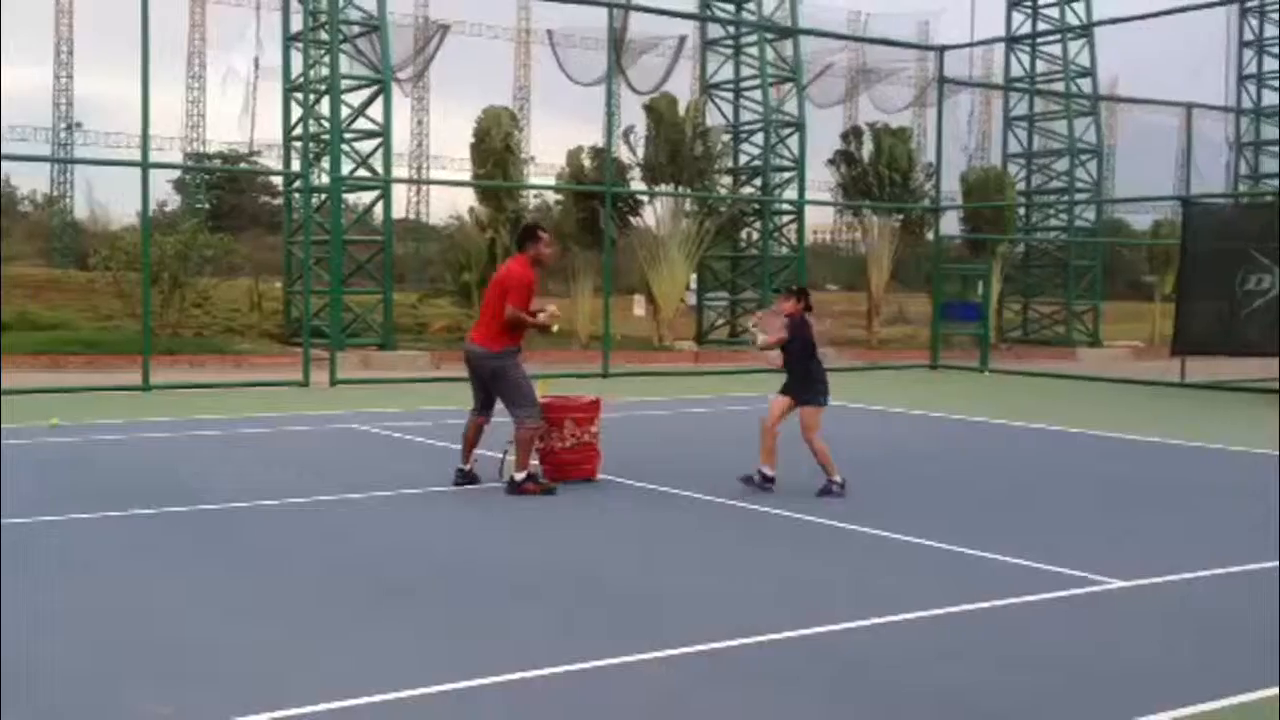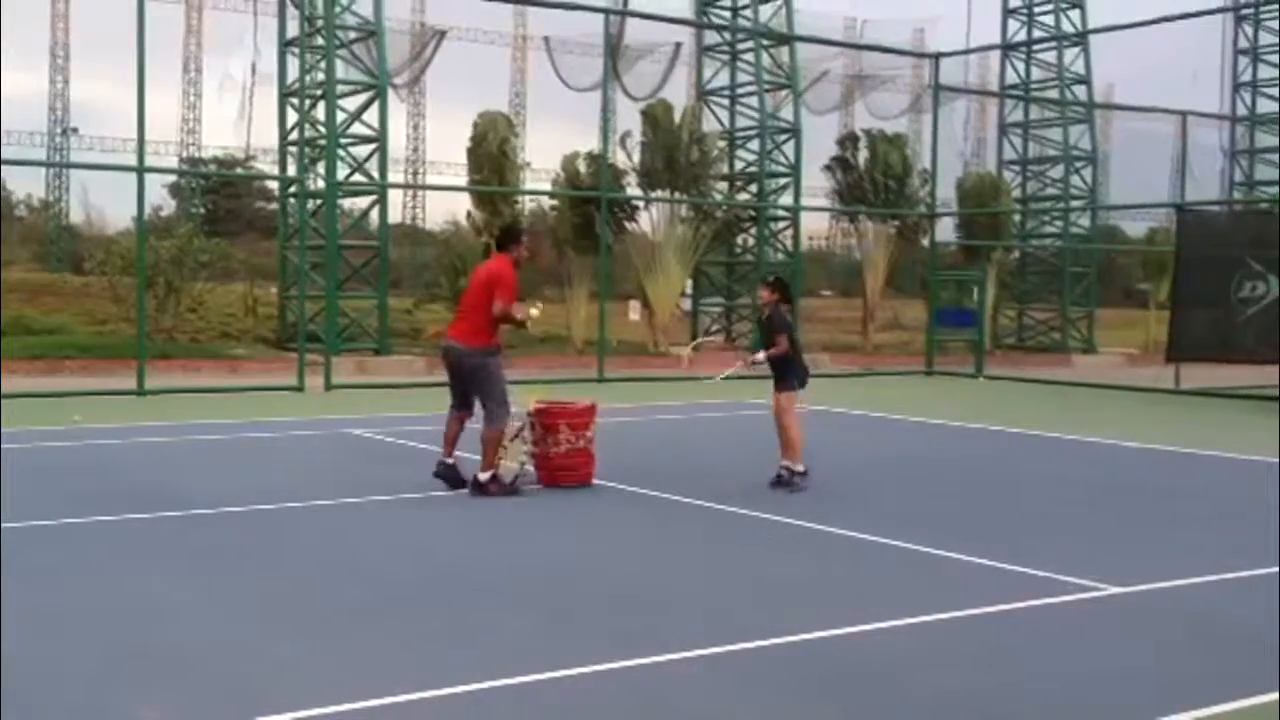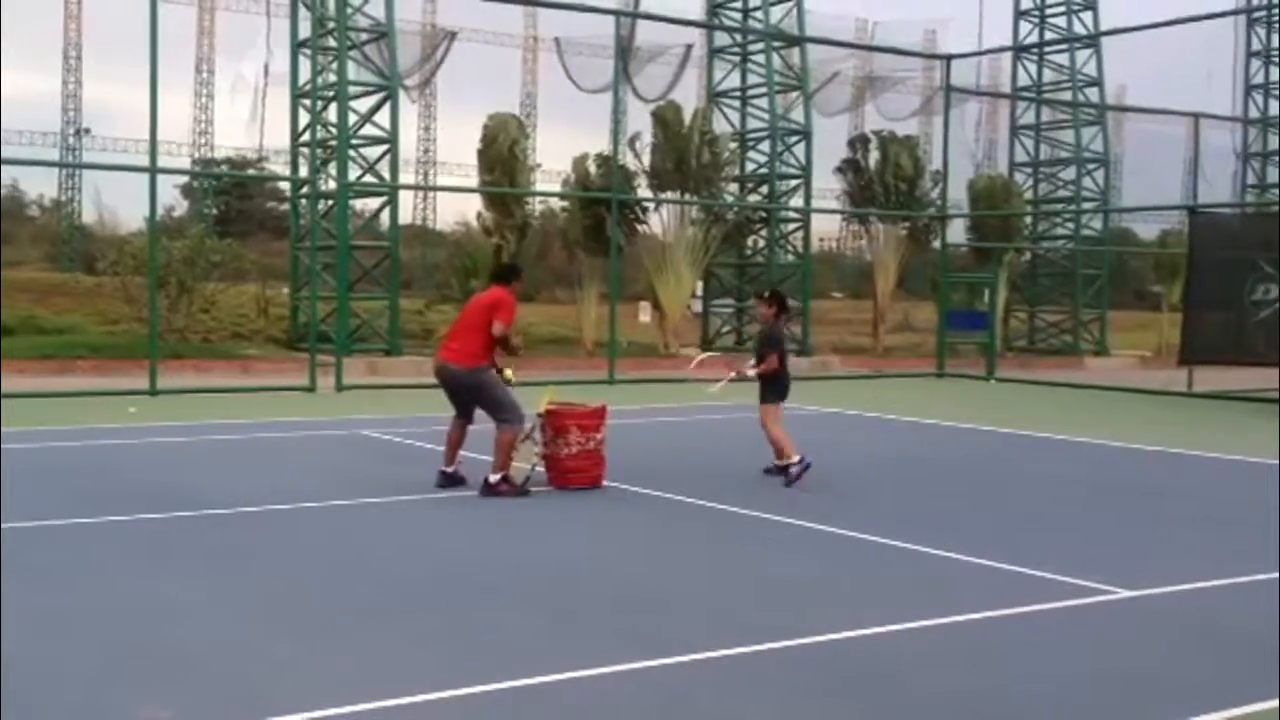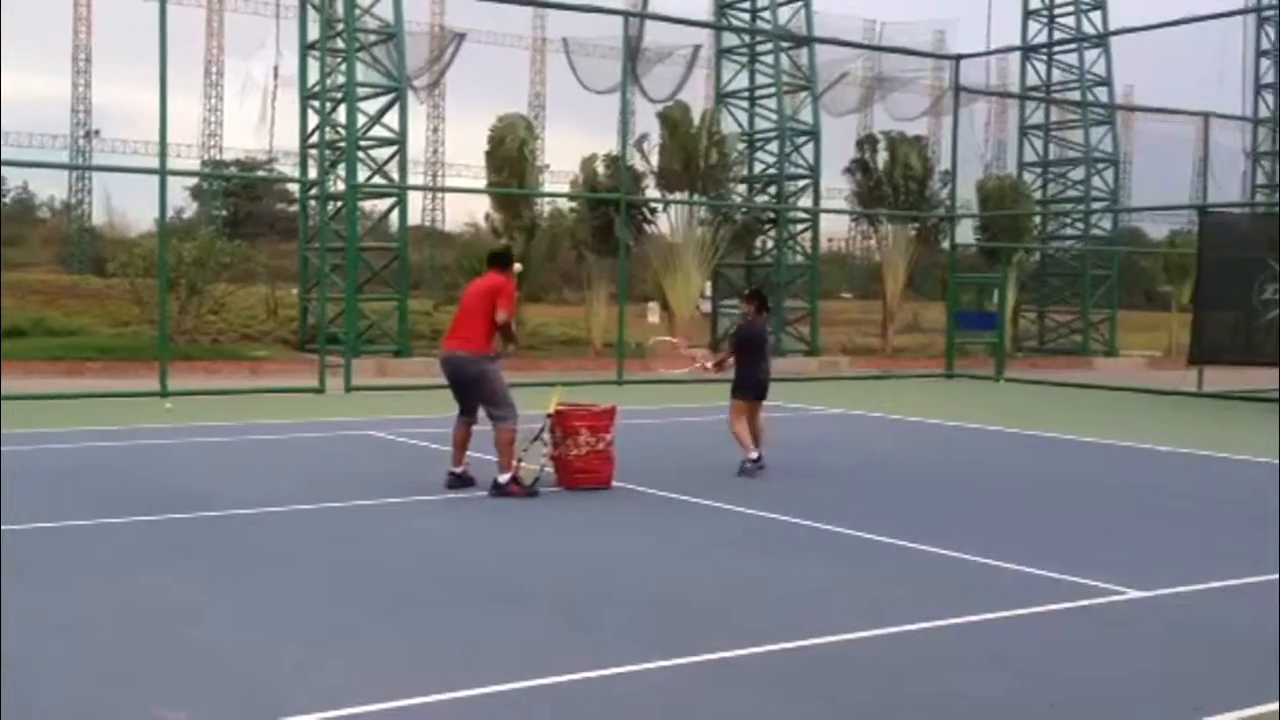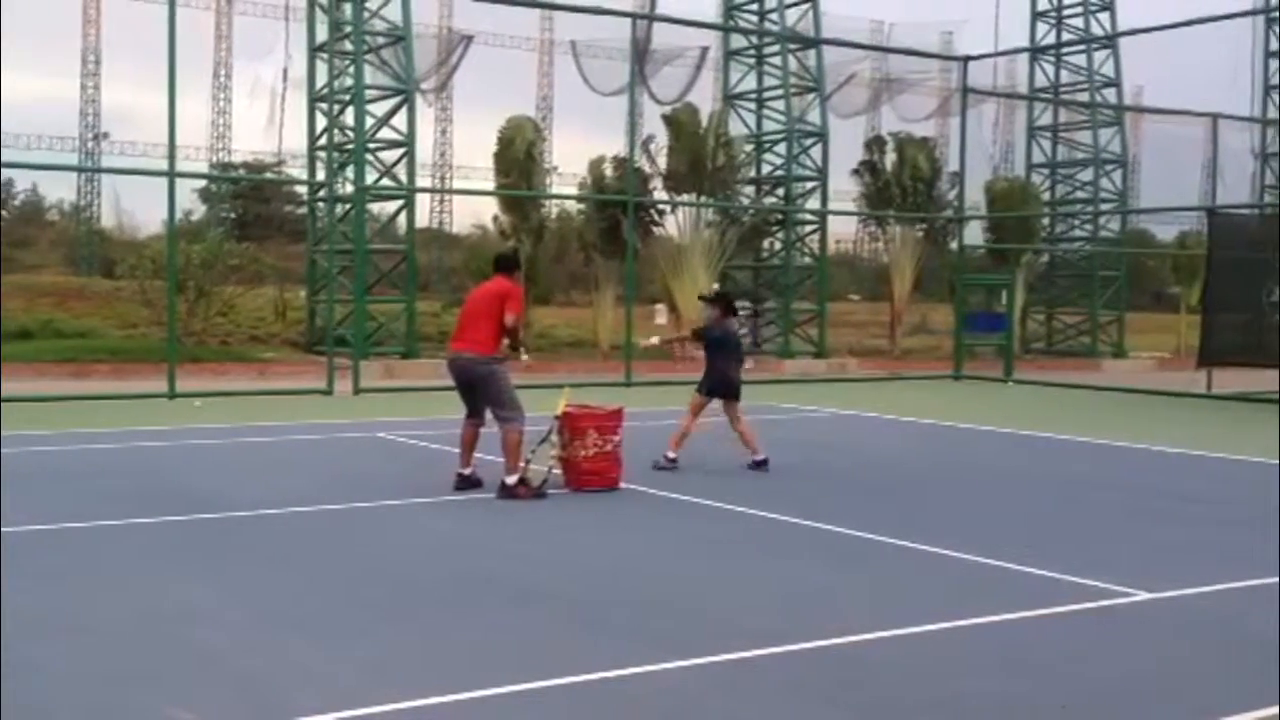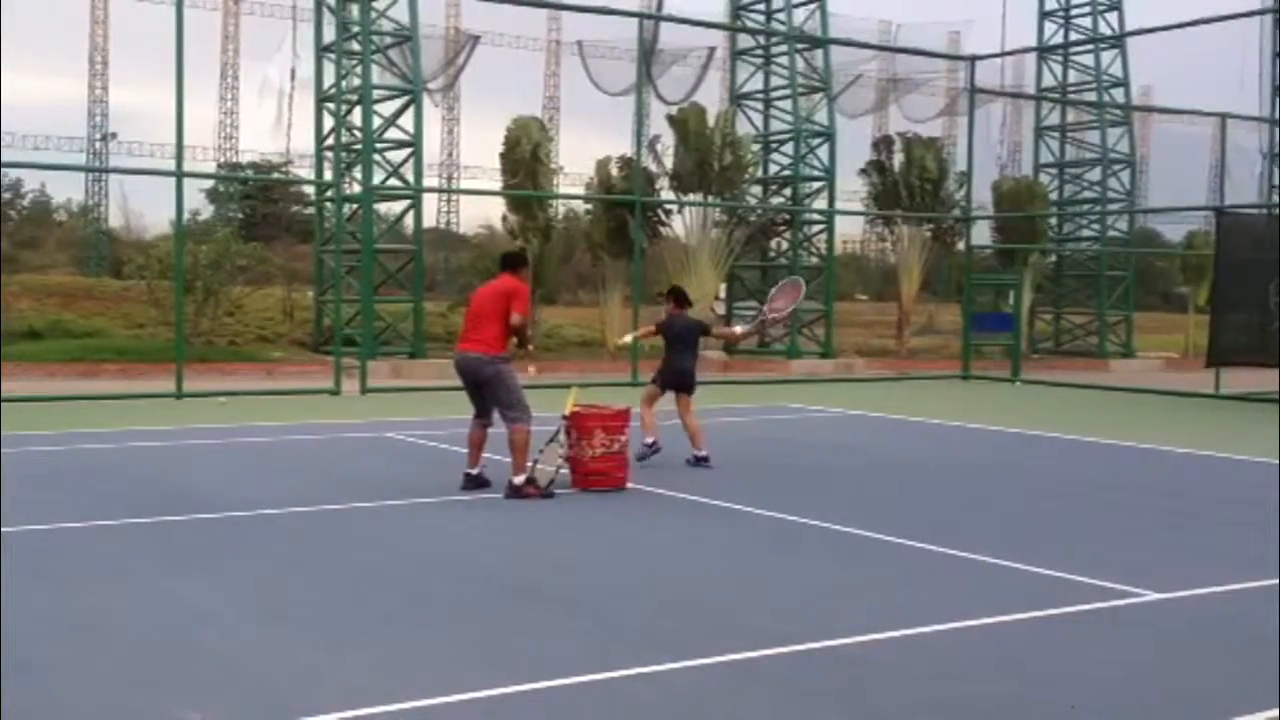
dt=0.4s
person 1, frame 1
left shoulder: (509, 268)
right shoulder: (523, 273)
right elbow: (511, 316)
left wrist: (534, 313)
right wrist: (539, 323)
left hip: (475, 347)
right hip: (497, 353)
left knee: (480, 411)
right knee: (528, 413)
left ankle: (464, 469)
right ankle: (521, 478)
person 1, frame 2
left shoulder: (483, 267)
right shoulder: (506, 271)
right elbow: (499, 311)
left wrist: (513, 314)
right wrist: (518, 319)
left hip: (453, 344)
right hip: (478, 350)
left knee: (461, 407)
right knee: (497, 414)
left ankle: (446, 463)
right ankle: (485, 478)
person 1, frame 3
left shoulder: (478, 298)
right shoulder: (505, 299)
right elbow: (498, 333)
left wrist: (497, 368)
right wrist: (512, 347)
left hip: (443, 364)
right hip: (471, 368)
left knee: (463, 415)
right knee: (512, 418)
left ankle: (448, 472)
right ankle: (496, 480)
person 1, frame 4
left shoulder: (474, 284)
right shoulder: (504, 284)
right elbow: (501, 319)
right wrist: (510, 336)
left hip: (449, 354)
right hip: (475, 357)
left knee: (466, 413)
right knee: (505, 416)
left ankle: (457, 472)
right ankle: (504, 480)
person 1, frame 5
left shoulder: (477, 290)
right shoulder: (512, 289)
right elbow: (510, 323)
right wrist: (516, 343)
left hip: (456, 356)
right hip: (483, 359)
left knee: (474, 415)
right knee: (512, 417)
left ankle: (464, 473)
right ankle: (512, 481)
person 1, frame 6
left shoulder: (483, 288)
right shoulder: (519, 287)
right elbow: (516, 321)
right wrist: (523, 340)
left hip: (463, 355)
right hip: (489, 358)
left knee: (482, 414)
right knee: (519, 416)
left ankle: (472, 474)
right ankle: (519, 482)
person 2, frame 1
left shoulder: (799, 322)
right shoulder: (791, 325)
left elbow: (772, 341)
left wrist: (761, 340)
right wrist: (765, 341)
left hip: (812, 385)
right hip: (793, 383)
left knee: (810, 434)
right knee: (769, 422)
left ankle: (836, 480)
right ankle: (766, 474)
person 2, frame 2
left shoulder: (776, 317)
right shoulder: (765, 316)
left elbow: (783, 347)
left wrist: (762, 357)
right wrist: (762, 354)
left hip: (792, 371)
right hip: (783, 372)
left knee: (788, 419)
right knee: (780, 419)
left ankle: (798, 469)
right ankle: (788, 466)
person 2, frame 3
left shoulder: (770, 333)
right shoulder: (773, 327)
left elbow: (773, 364)
left wrist: (753, 372)
right wrist: (755, 363)
left hip: (773, 383)
right hip: (778, 382)
left knee: (770, 426)
right knee: (771, 424)
left ankle: (797, 461)
right ankle: (781, 463)
person 2, frame 4
left shoulder: (744, 328)
right shoulder: (761, 325)
left elbow: (728, 353)
left wrist: (713, 364)
right wrist: (723, 362)
left hip: (746, 378)
right hip: (762, 377)
left knee: (736, 420)
right knee: (753, 417)
left ankle: (752, 457)
right ankle: (755, 456)
person 2, frame 5
left shoulder: (709, 330)
right shoulder: (733, 331)
left elbow: (683, 337)
right elbow: (739, 358)
left wrist: (660, 340)
right wrist: (736, 368)
left hip: (713, 378)
right hip: (733, 379)
left knee: (691, 416)
right knee: (736, 420)
left ankle: (670, 456)
right ankle: (759, 458)
person 2, frame 6
left shoulder: (669, 322)
right shoulder: (695, 323)
left elbow: (649, 330)
right elbow: (717, 333)
left wrist: (631, 337)
right wrist: (737, 332)
left hip: (670, 371)
right hip: (688, 373)
left knee: (646, 404)
right knee: (686, 415)
left ankle: (650, 441)
right ankle: (700, 454)
